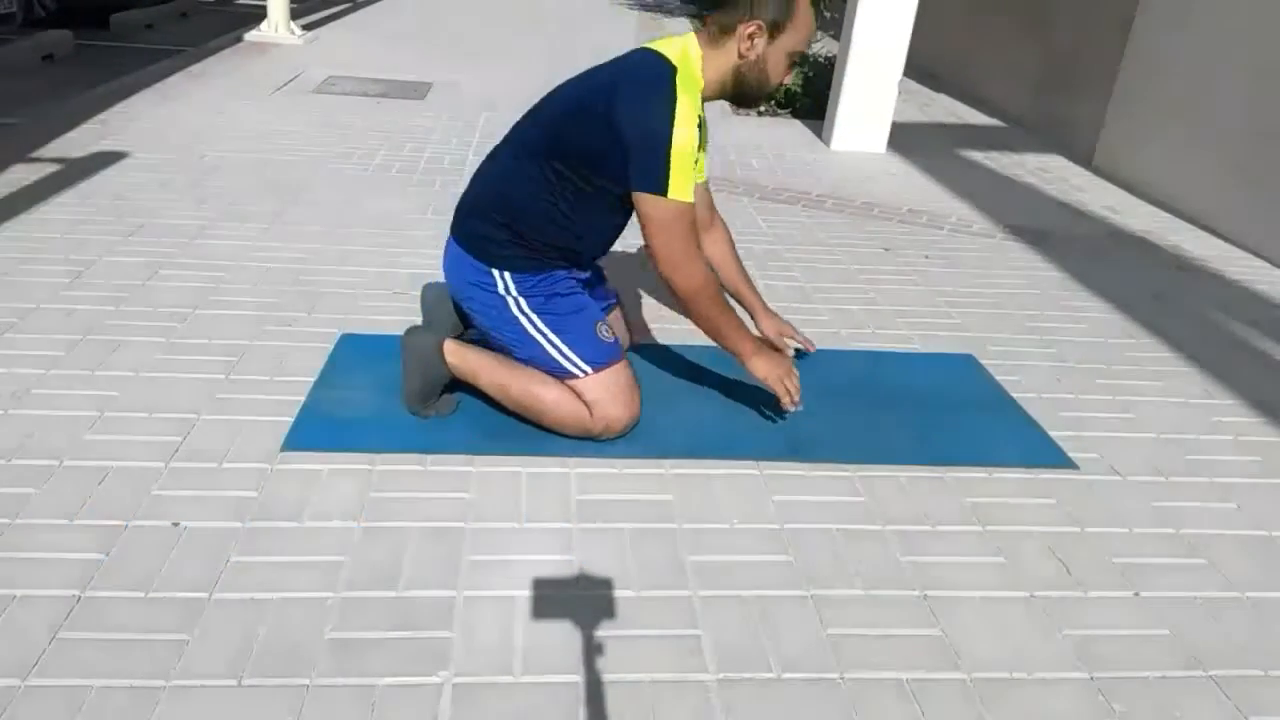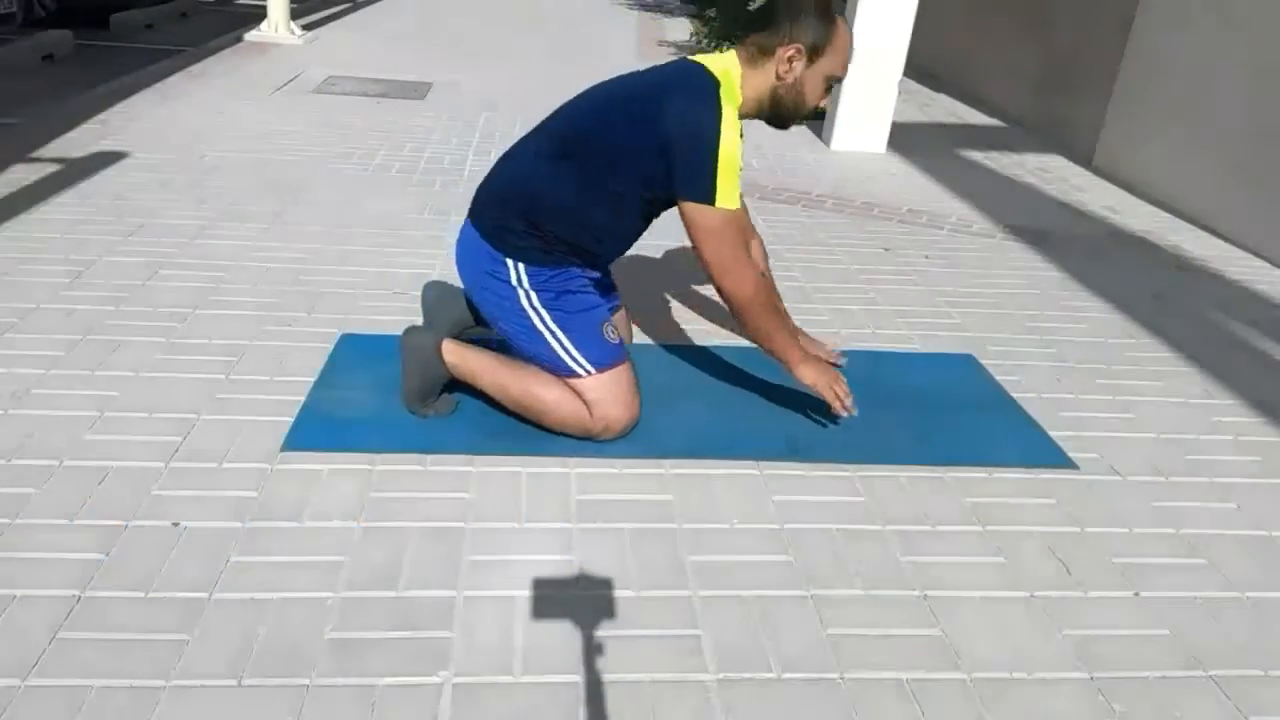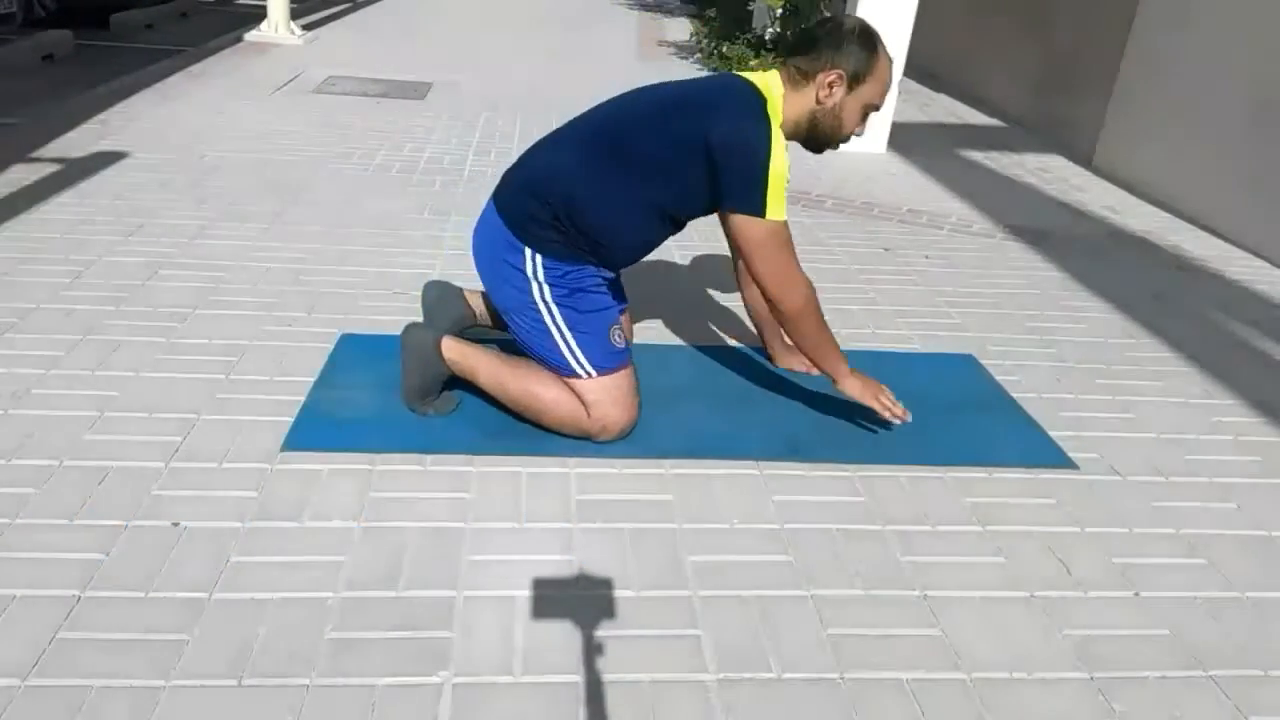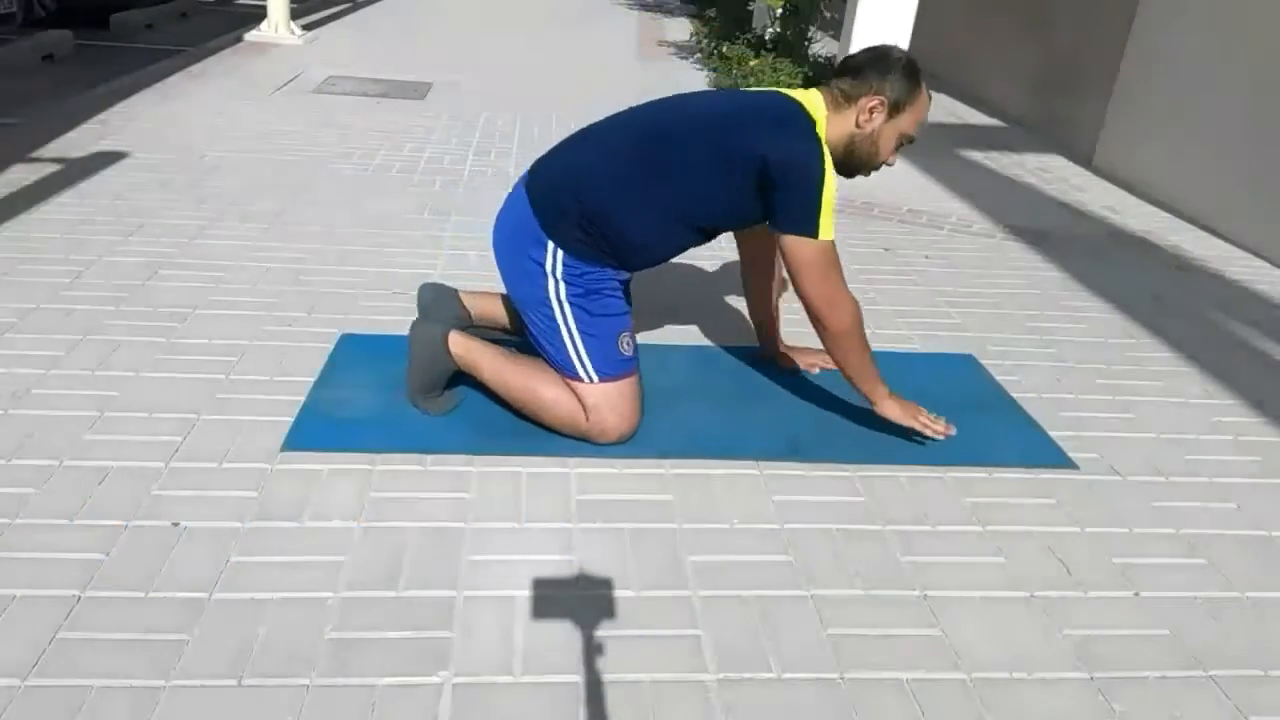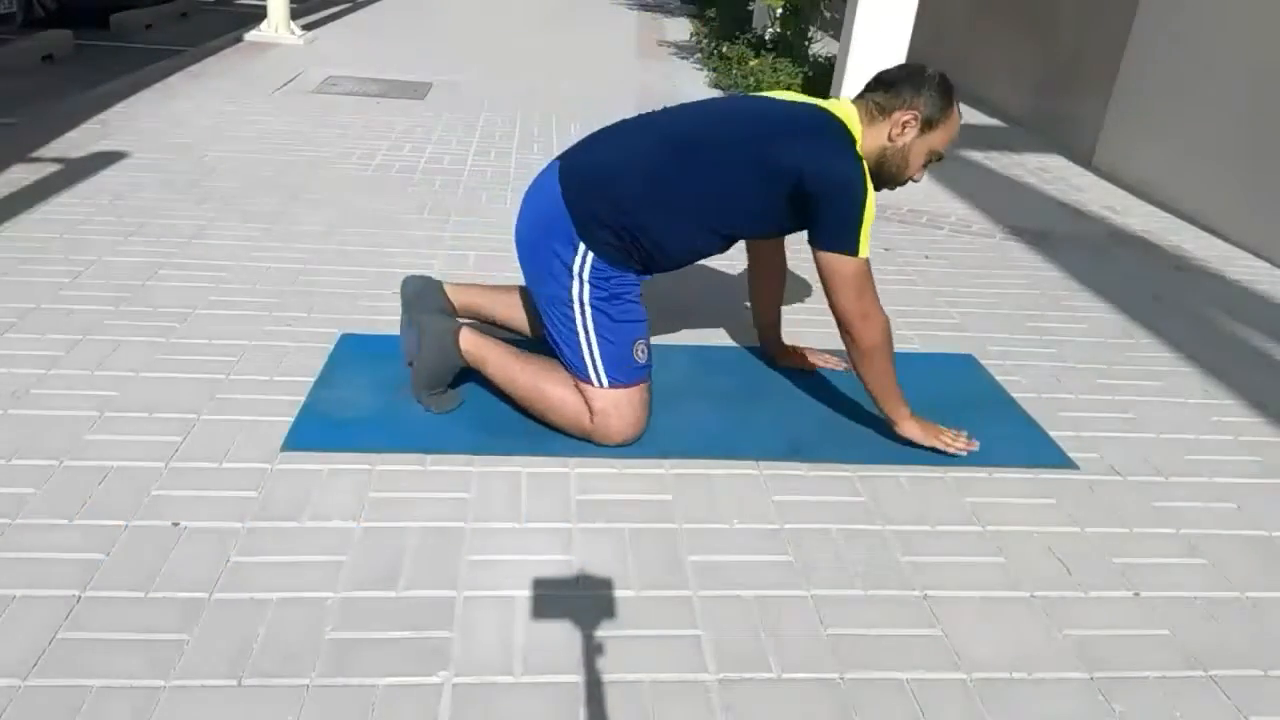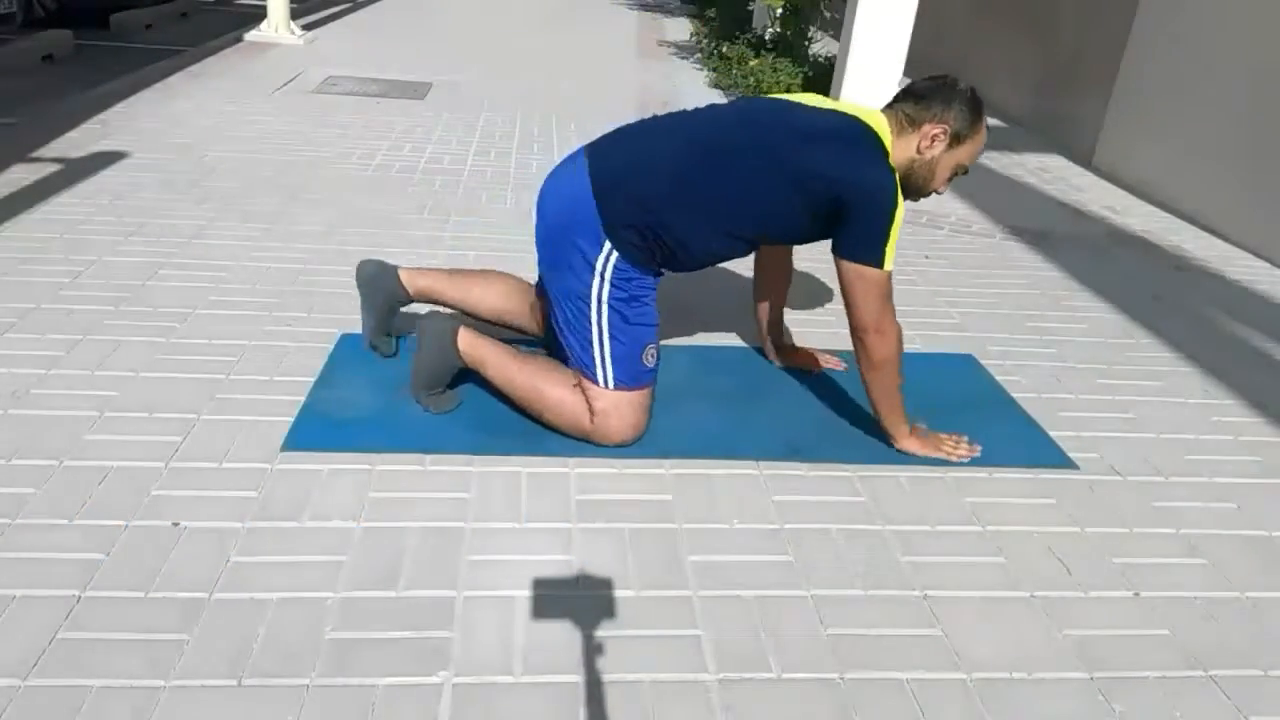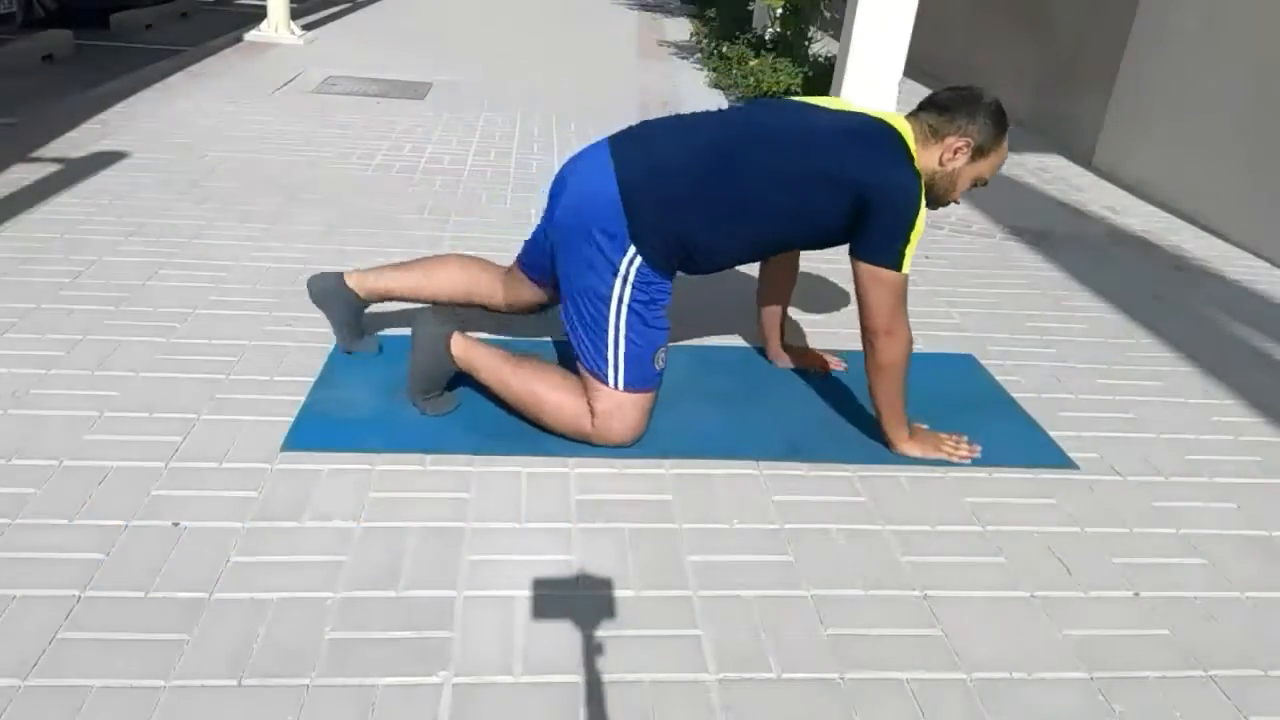
dt=0.1s
person 1, frame 1
left shoulder: (677, 83)
right shoulder: (660, 103)
left elbow: (706, 227)
right elbow: (678, 267)
left wrist: (762, 315)
right wrist: (752, 354)
left hip: (534, 246)
right hip: (501, 263)
left knee: (612, 335)
right knee: (613, 411)
left ankle: (465, 308)
right ankle: (447, 353)
person 1, frame 2
left shoulder: (709, 93)
right shoulder: (704, 112)
left elbow: (739, 237)
right elbow: (733, 273)
left wrist: (790, 332)
right wrist: (798, 361)
left hip: (548, 241)
right hip: (514, 256)
left knee: (617, 335)
right knee: (612, 412)
left ankle: (471, 306)
right ankle: (447, 353)
person 1, frame 3
left shoulder: (744, 106)
right shoulder: (749, 131)
left elbow: (748, 247)
right elbow: (782, 285)
left wrist: (774, 338)
right wrist: (843, 376)
left hip: (538, 228)
right hip: (530, 243)
left knee: (614, 337)
right knee: (608, 416)
left ankle: (465, 306)
right ankle: (448, 349)
person 1, frame 4
left shoulder: (780, 120)
right shoulder: (801, 148)
left elbow: (759, 250)
right elbow: (829, 303)
left wrist: (772, 343)
right wrist: (882, 398)
left hip: (553, 217)
right hip: (554, 242)
right knee: (611, 417)
left ankle: (461, 306)
right ankle: (453, 345)
person 1, frame 5
left shoulder: (812, 128)
right shoulder: (838, 166)
left elbow: (763, 244)
right elbow: (859, 318)
left wrist: (774, 344)
right wrist: (901, 418)
left hip: (567, 196)
right hip: (579, 231)
left knee: (580, 322)
right knee: (615, 421)
left ankle: (442, 302)
right ankle: (461, 344)
person 1, frame 6
left shoulder: (824, 125)
right shoulder: (867, 175)
left elbow: (774, 246)
right elbow: (875, 328)
left wrist: (778, 345)
right wrist: (901, 432)
left hip: (583, 185)
right hip: (602, 231)
left knee: (553, 320)
right knee: (616, 420)
left ankle: (400, 281)
right ankle: (458, 346)
person 1, frame 7
left shoulder: (853, 133)
right shoulder: (895, 184)
left elbow: (780, 234)
right elbow: (885, 331)
left wrist: (775, 348)
right wrist: (899, 433)
left hip: (605, 168)
right hip: (623, 227)
left knee: (515, 290)
right knee: (614, 421)
left ankle: (346, 288)
right ankle: (454, 350)
